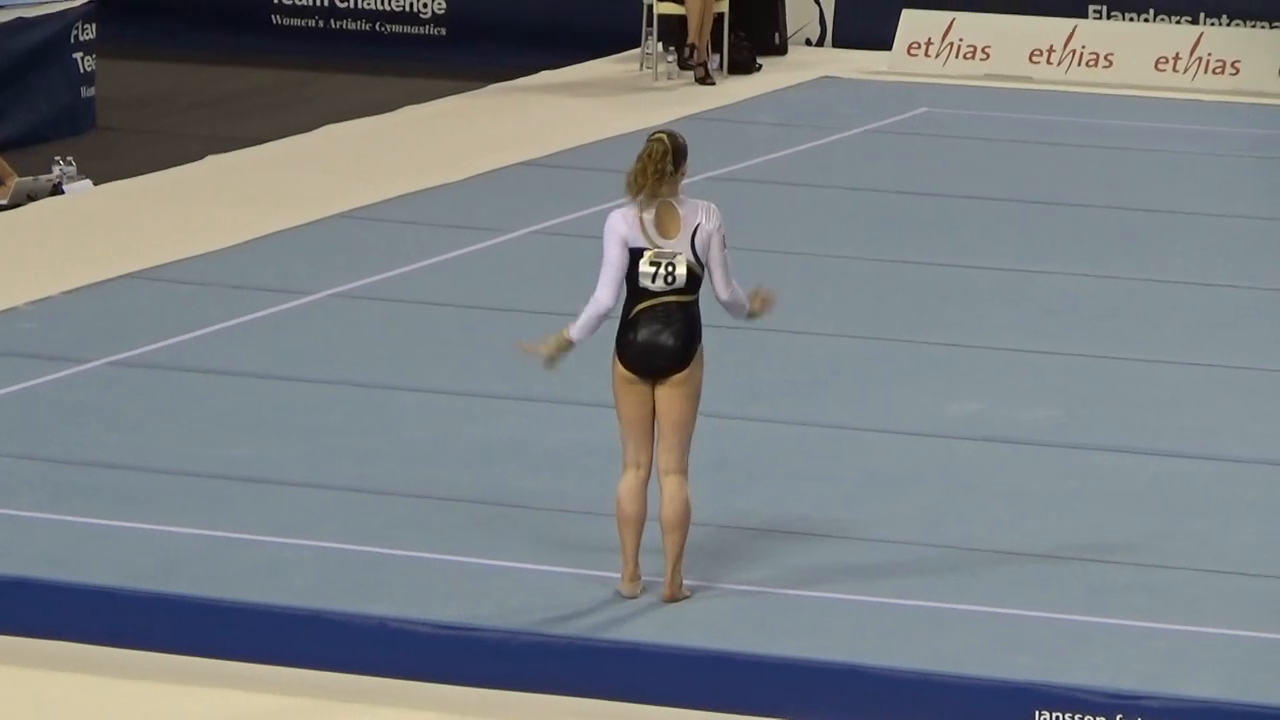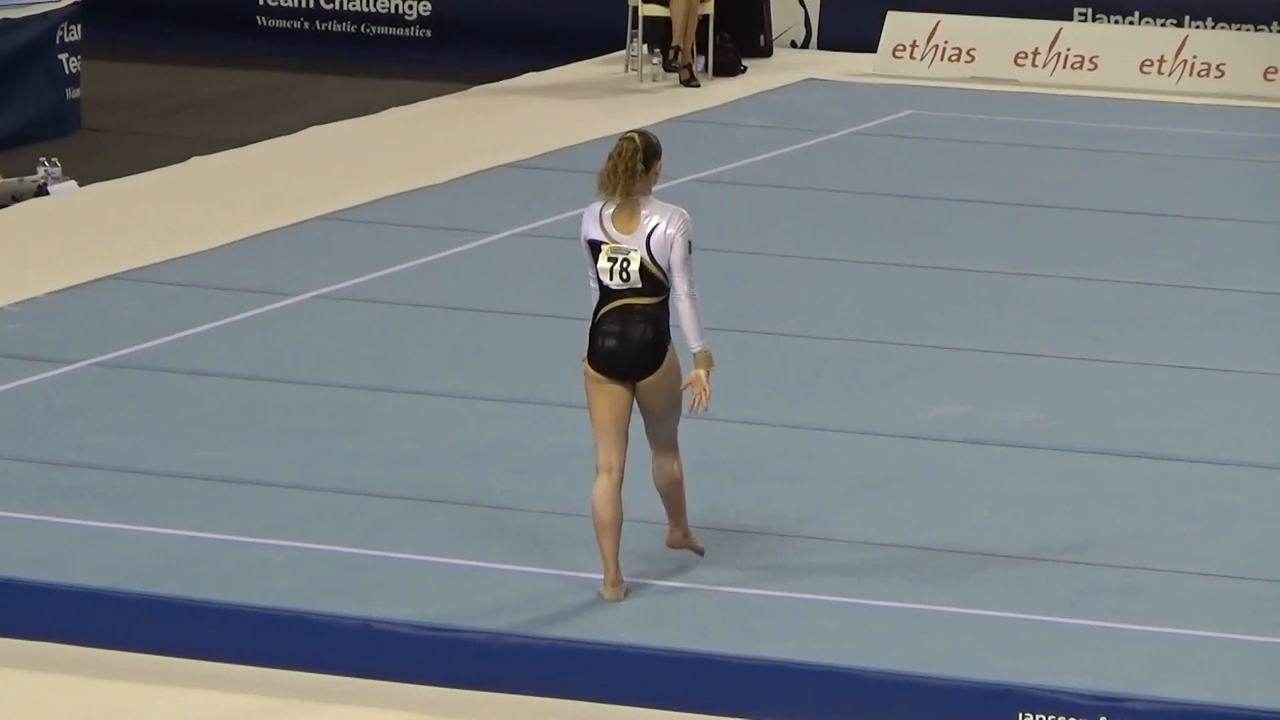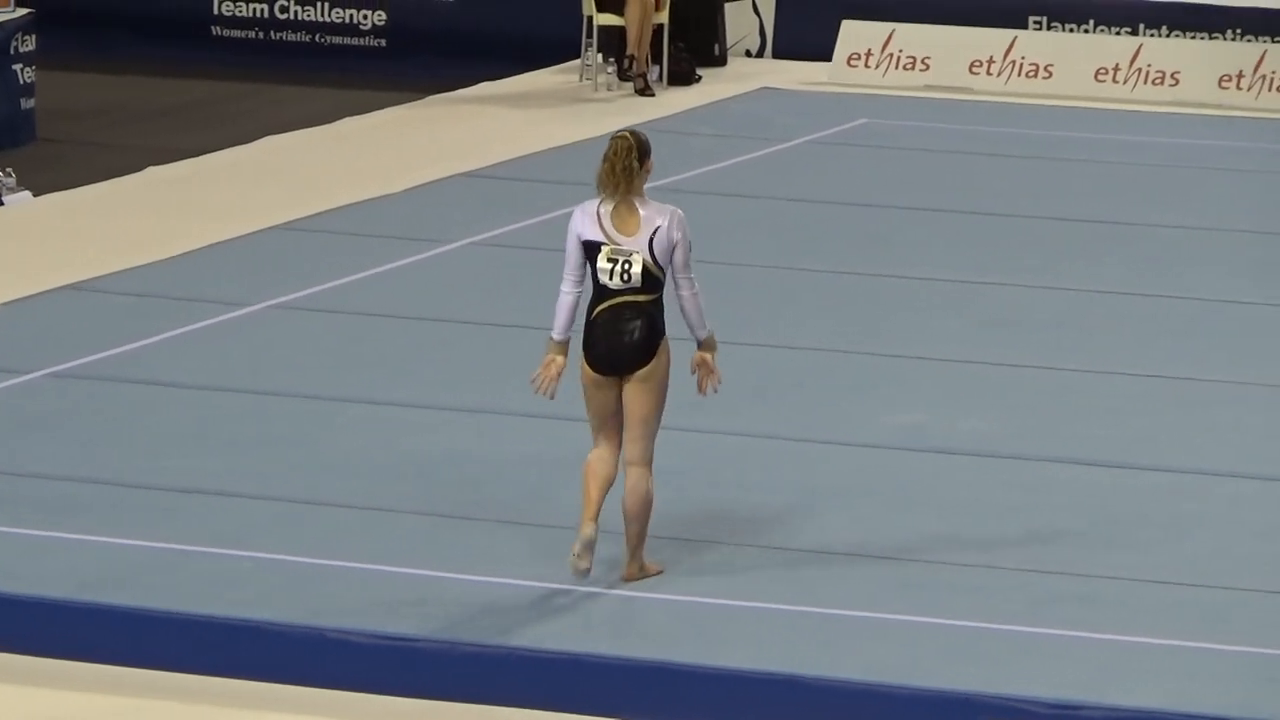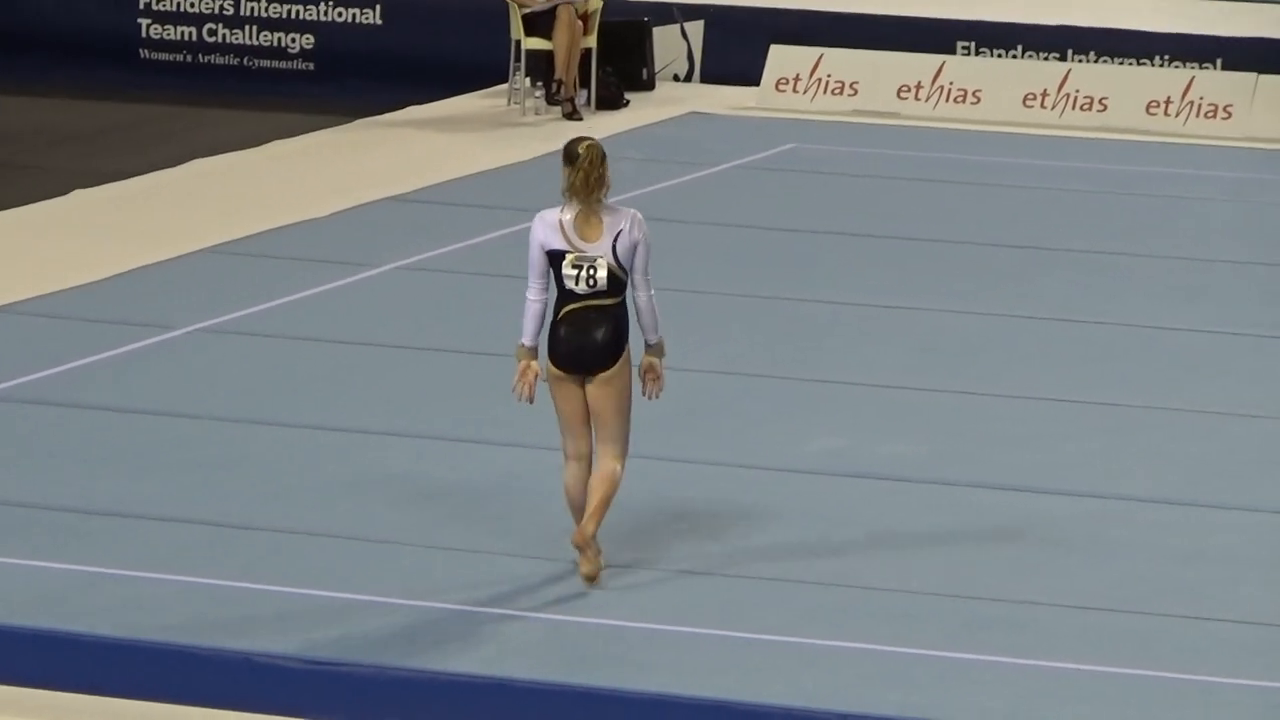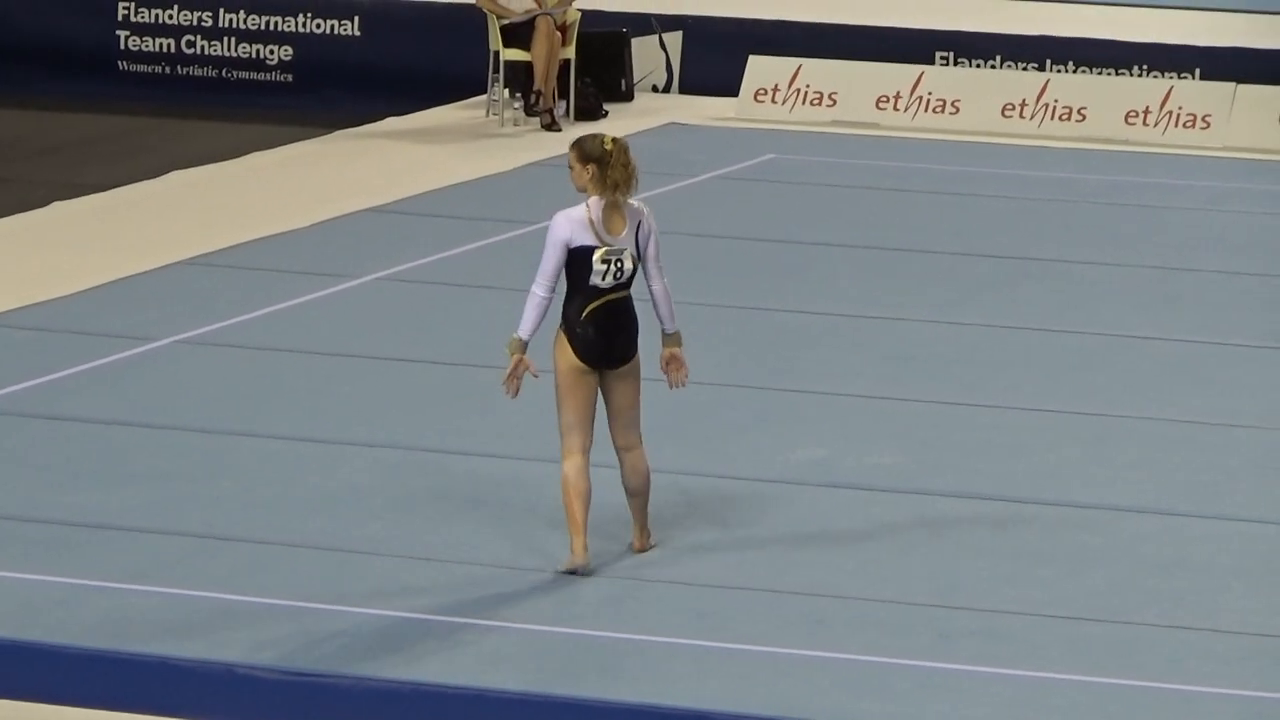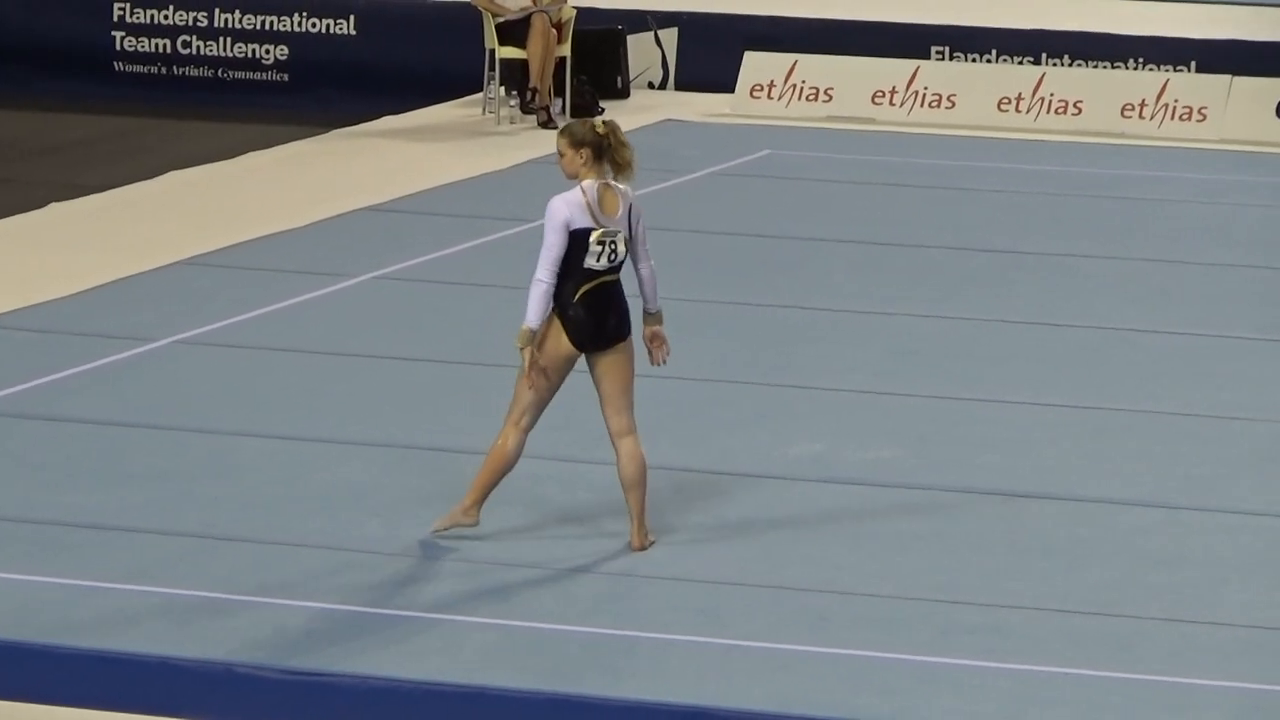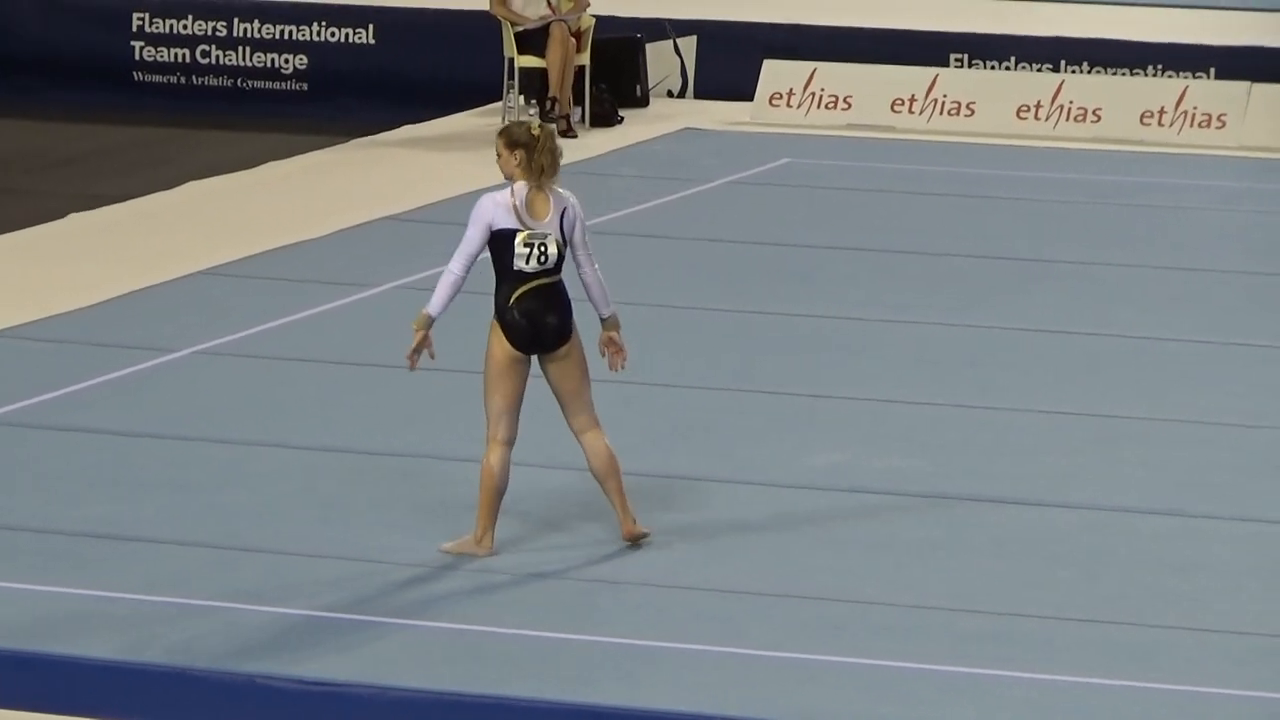
dt=0.5s
person 1, frame 1
left shoulder: (622, 219)
right shoulder: (707, 216)
left elbow: (605, 298)
right elbow: (725, 292)
left wrist: (565, 339)
right wrist: (749, 308)
left hip: (634, 344)
right hip: (681, 349)
left knee: (634, 467)
right knee: (674, 470)
left ankle: (630, 573)
right ankle: (672, 579)
person 1, frame 2
left shoulder: (592, 216)
right shoulder: (672, 219)
right elbow: (683, 292)
right wrist: (701, 360)
left hip: (604, 345)
right hip: (650, 346)
left knee: (608, 469)
right knee: (665, 447)
left ankle: (612, 578)
right ankle: (679, 530)
person 1, frame 3
left shoulder: (584, 217)
right shoulder: (669, 220)
left elbow: (570, 288)
right elbow: (686, 290)
left wrist: (557, 348)
right wrist: (704, 346)
left hip: (599, 339)
right hip: (645, 342)
left knee: (604, 445)
right knee: (637, 459)
left ankle: (587, 527)
right ankle: (635, 561)
person 1, frame 4
left shoulder: (544, 224)
right shoulder: (631, 223)
left elbow: (536, 294)
right elbow: (643, 293)
left wrist: (527, 352)
right wrist: (653, 350)
left hip: (563, 341)
right hip: (608, 343)
left knee: (575, 454)
right knee: (611, 453)
left ankle: (589, 544)
right ankle: (587, 533)
person 1, frame 5
left shoulder: (567, 222)
right shoulder: (640, 215)
left elbow: (543, 289)
right elbow: (657, 283)
left wrist: (519, 346)
right wrist: (671, 339)
left hip: (580, 335)
right hip: (623, 332)
left knee: (574, 449)
right knee: (629, 441)
left ankle: (579, 547)
right ankle: (641, 533)
person 1, frame 6
left shoulder: (564, 205)
right shoulder: (627, 199)
left elbow: (546, 275)
right elbow: (643, 264)
left wrist: (528, 338)
right wrist: (652, 319)
left hip: (571, 319)
right hip: (614, 318)
left knee: (518, 422)
right knee: (624, 431)
left ankle: (469, 507)
right ankle: (639, 531)
person 1, frame 7
left shoulder: (493, 204)
right shoulder: (566, 202)
left elbow: (459, 266)
right elbow: (588, 269)
left wrist: (425, 321)
right wrist: (609, 324)
left hip: (514, 322)
right hip: (556, 318)
left knee: (500, 439)
right knee: (587, 427)
left ankle: (482, 537)
right ankle: (628, 522)
